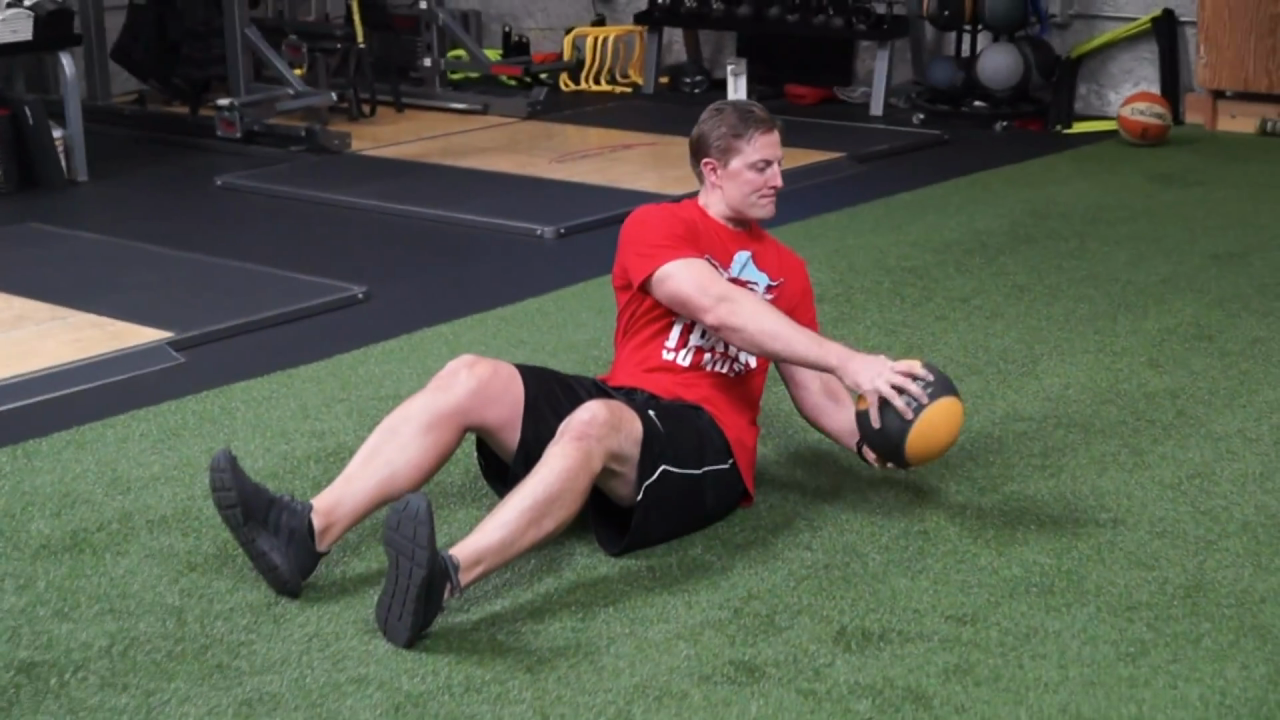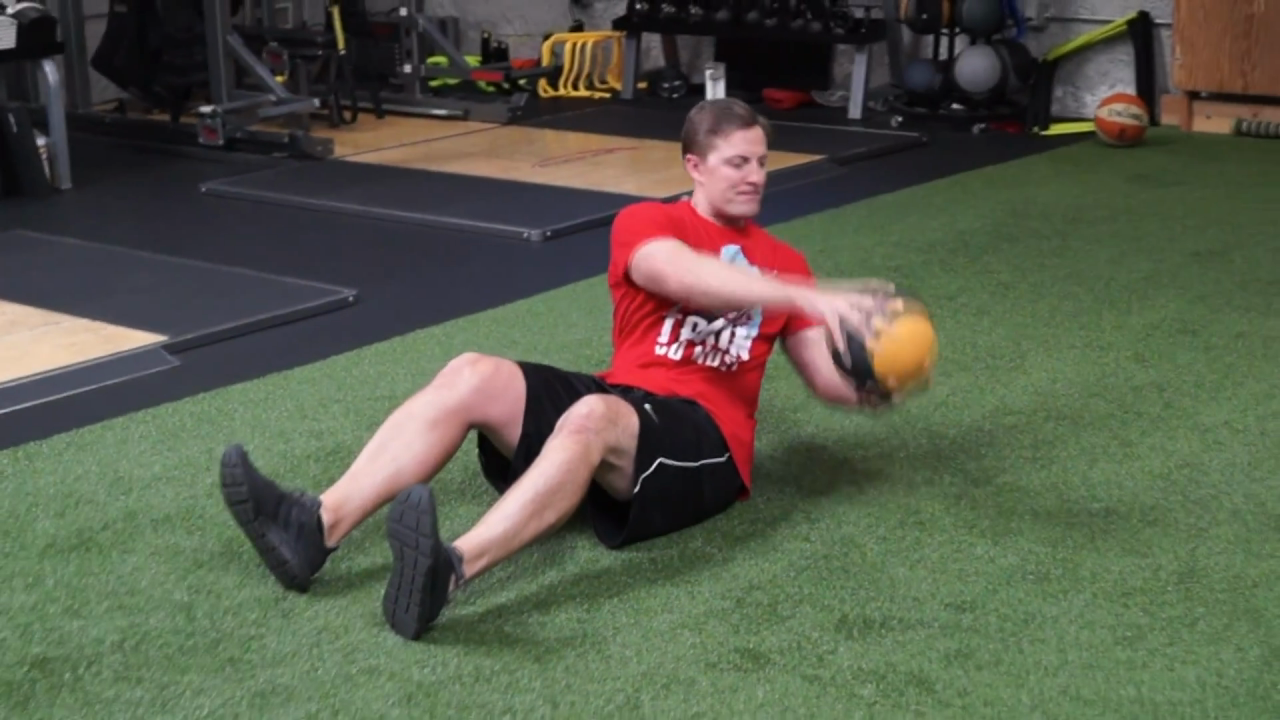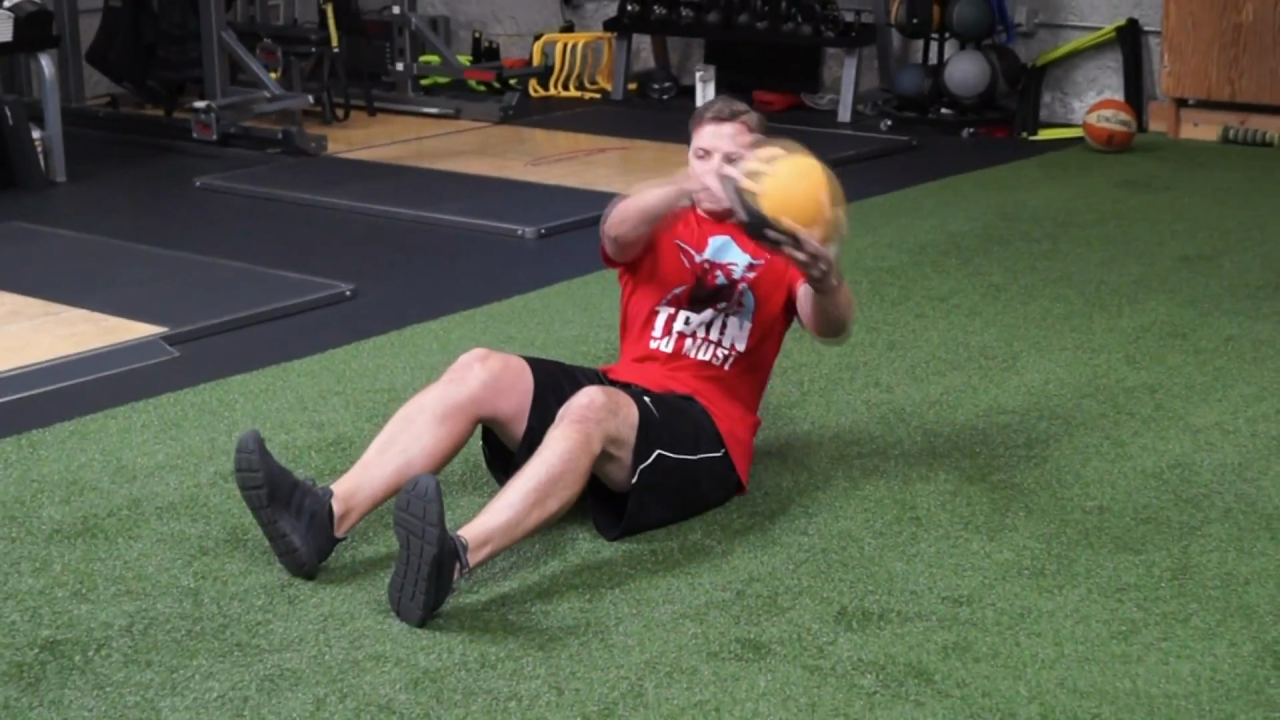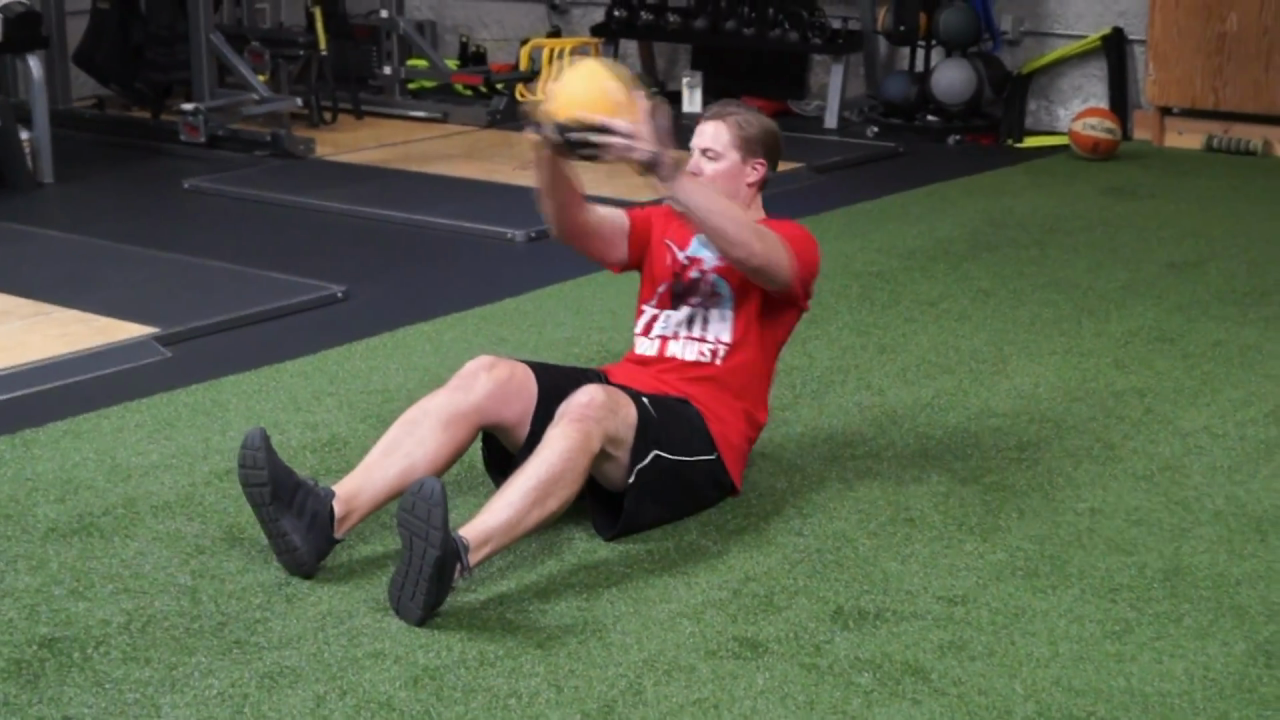
dt=0.3s
person 1, frame 1
left shoulder: (786, 268)
right shoulder: (656, 226)
left elbow: (814, 392)
right elbow: (717, 310)
left wrist: (874, 432)
right wrist: (850, 360)
left hip: (709, 442)
right hip: (618, 402)
left knee: (594, 424)
right knee: (469, 377)
left ankle: (444, 579)
right ankle: (310, 530)
person 1, frame 2
left shoulder: (783, 263)
right shoulder: (646, 223)
left elbow: (824, 377)
right elbow: (684, 278)
left wrist: (864, 380)
right wrist: (811, 298)
left hip: (704, 437)
right hip: (620, 397)
left knee: (592, 417)
right knee: (472, 376)
left ankle: (450, 572)
right ankle: (319, 526)
person 1, frame 3
left shoulder: (785, 255)
right shoulder: (659, 228)
left elbow: (828, 324)
right elbow: (619, 230)
left wrist: (823, 270)
right wrist: (690, 189)
left hip: (705, 431)
right hip: (622, 390)
left knee: (591, 408)
right knee: (481, 370)
left ankle: (454, 559)
right ankle: (329, 514)
person 1, frame 4
left shoulder: (787, 245)
right shoulder: (661, 228)
left elbow: (751, 252)
right elbow: (572, 225)
left wrist: (659, 167)
right wrist: (552, 156)
left hip: (700, 435)
right hip: (623, 391)
left knee: (590, 407)
right knee: (487, 378)
left ankle: (454, 559)
right ankle: (328, 516)
